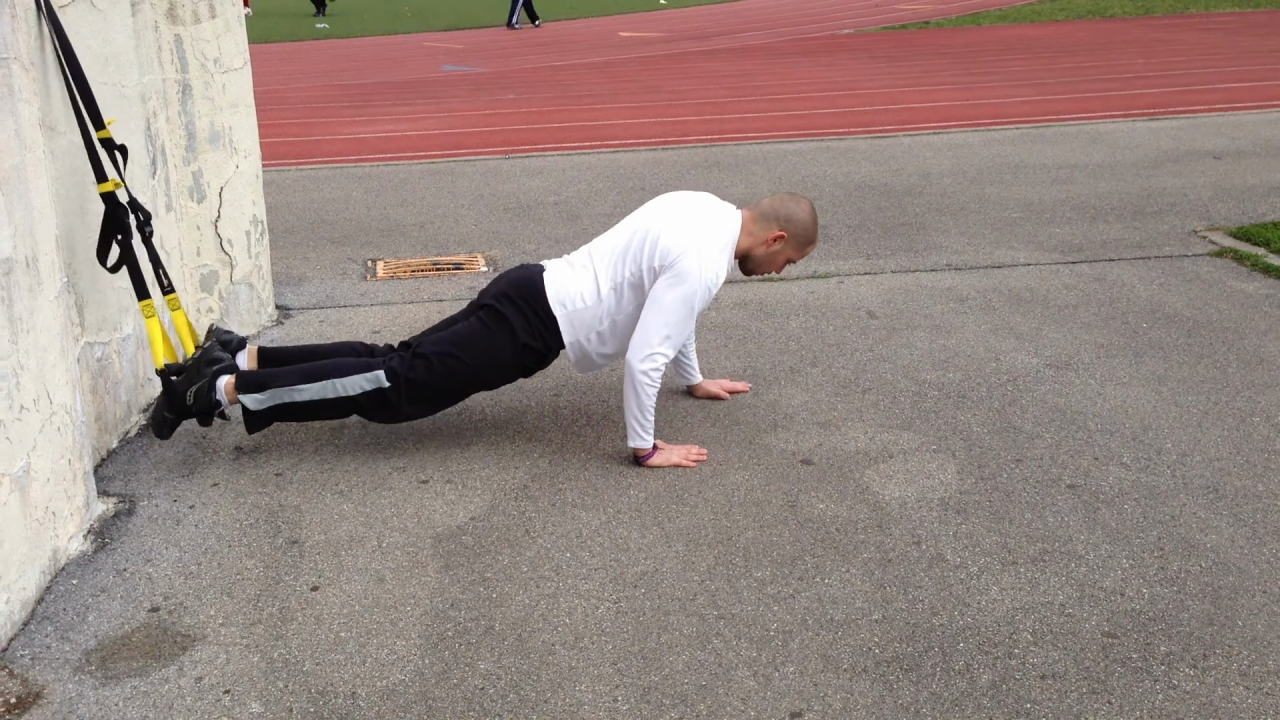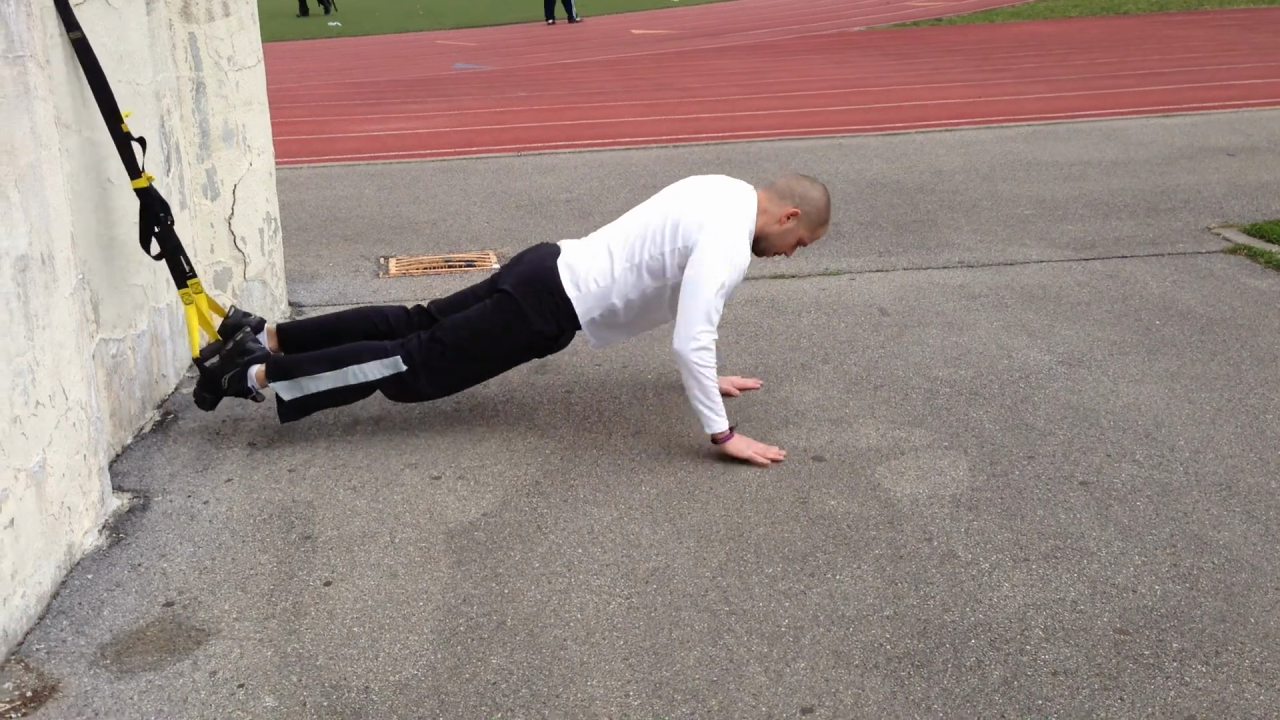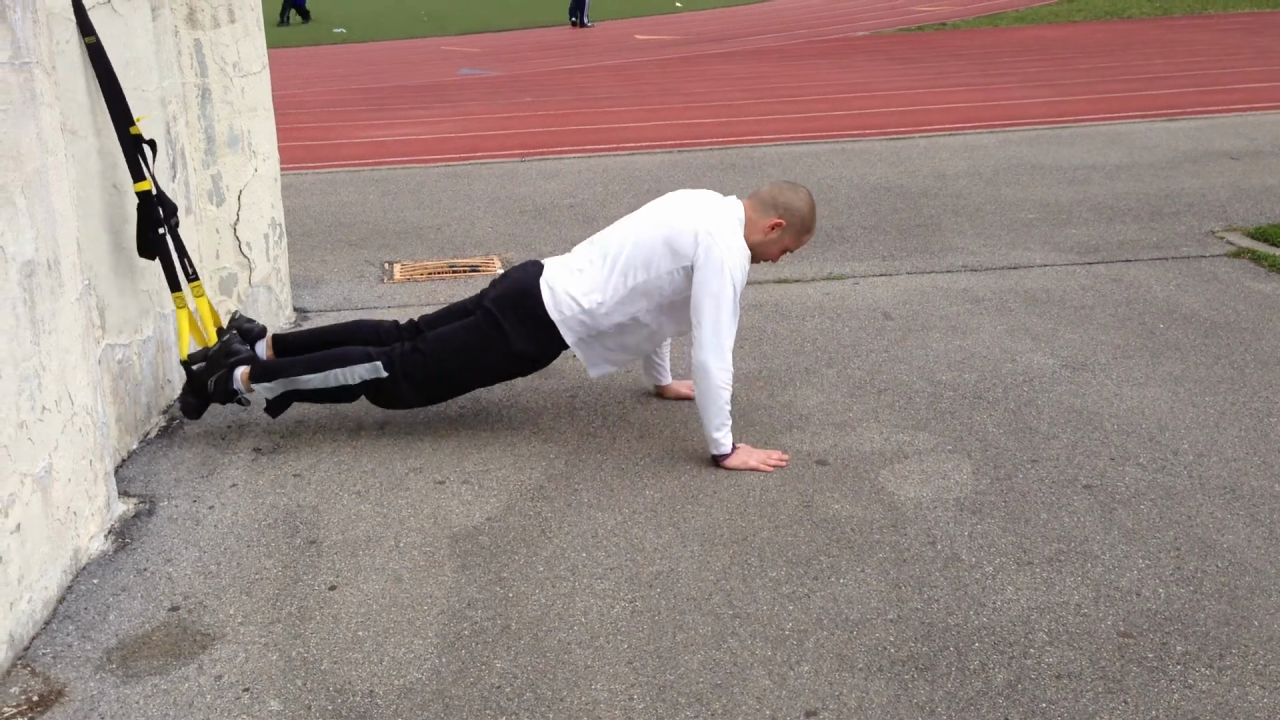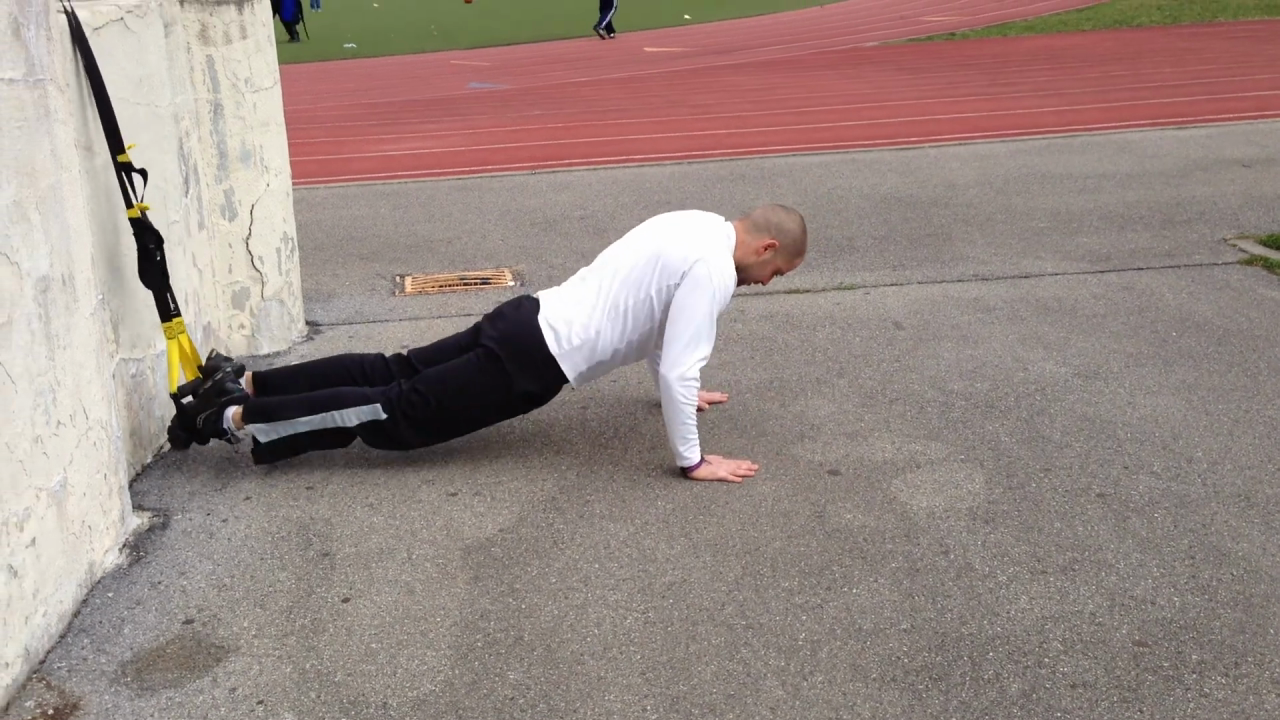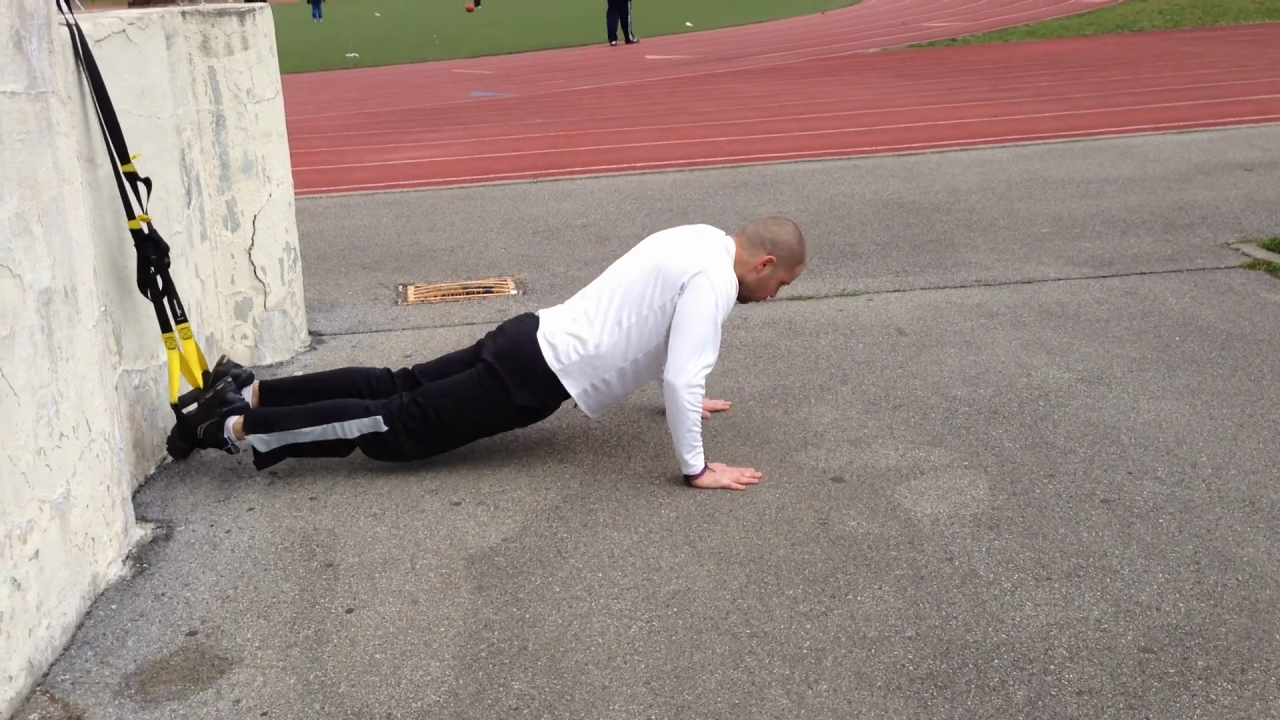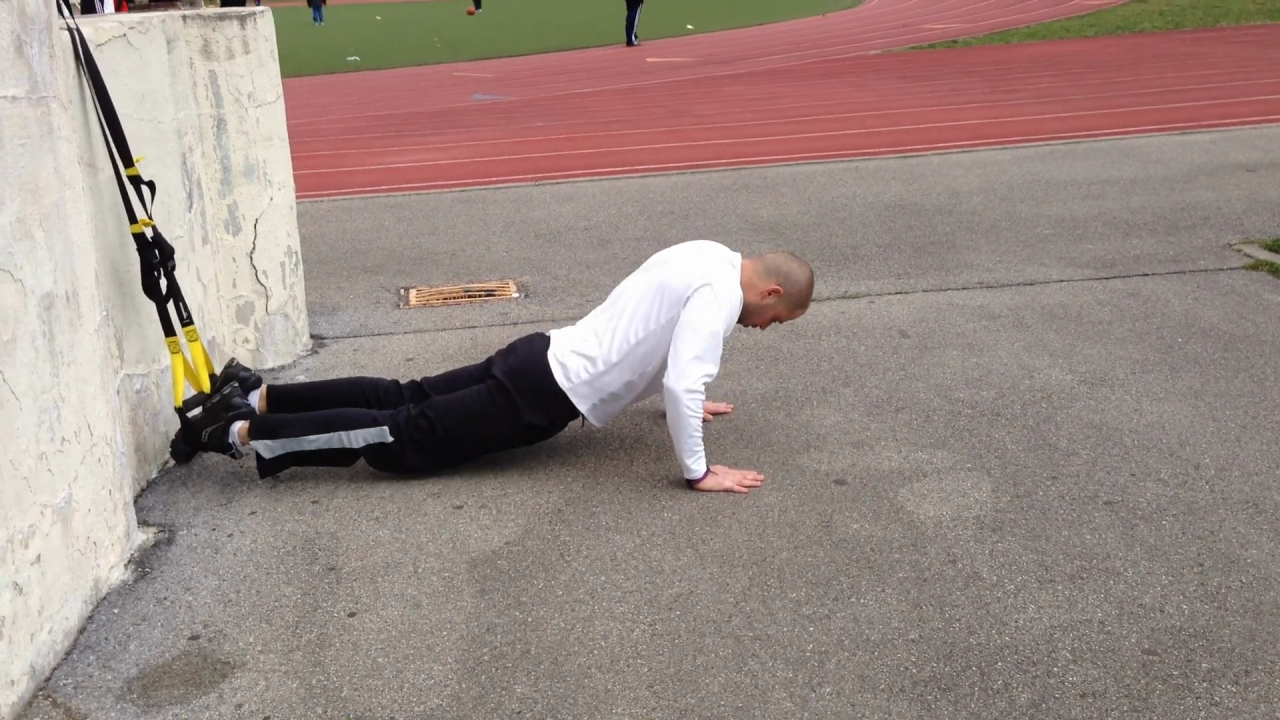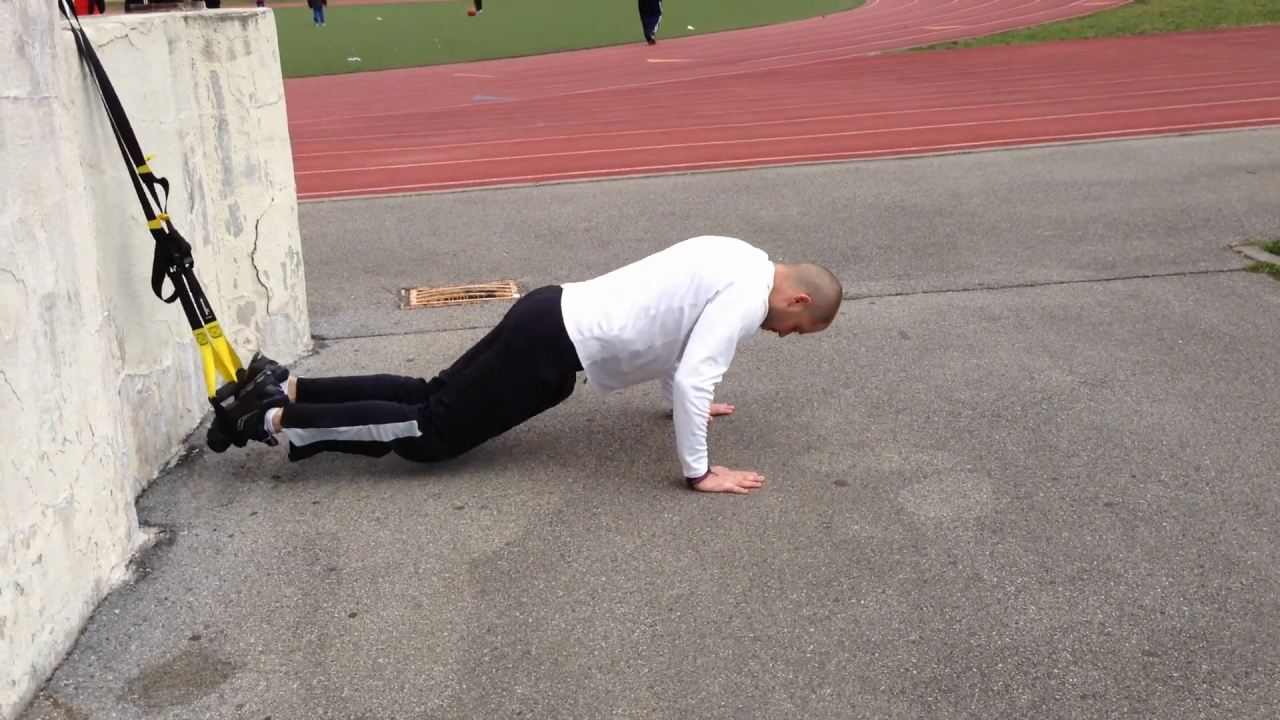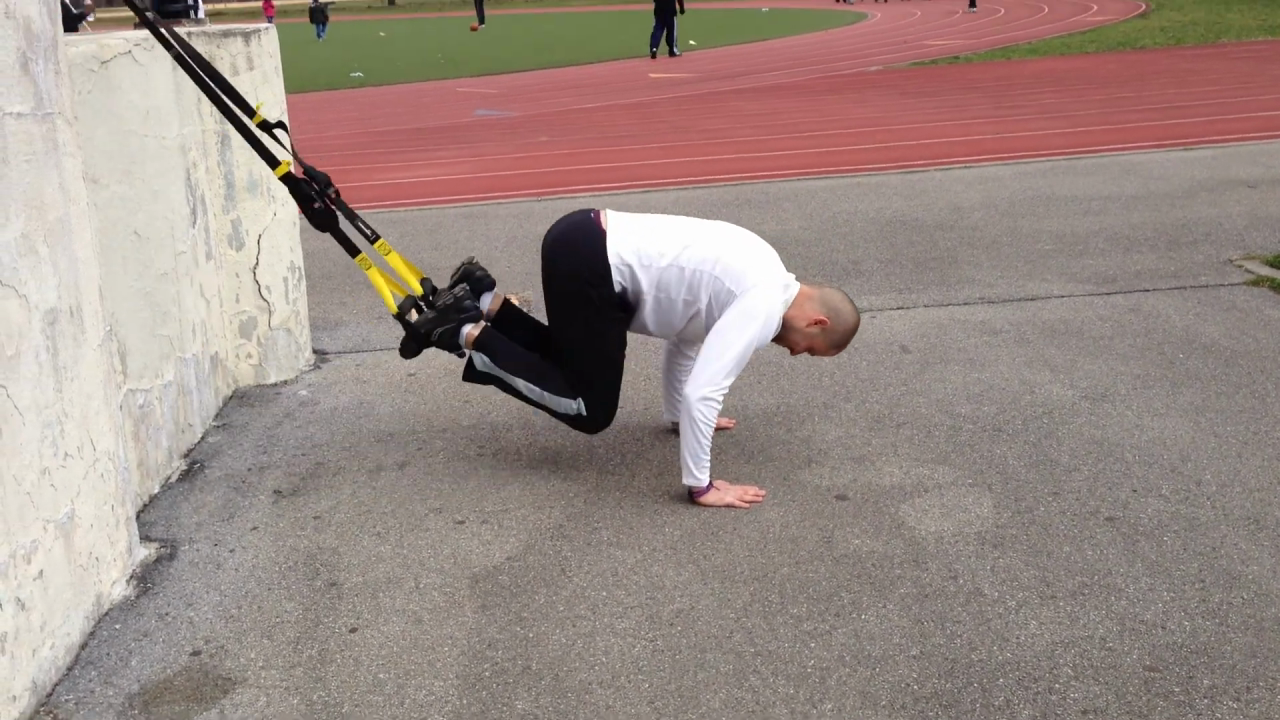
dt=0.5s
person 1, frame 1
left shoulder: (705, 208)
right shoulder: (703, 263)
right elbow: (643, 355)
left wrist: (696, 380)
right wrist: (644, 447)
left hip: (531, 292)
right hip: (534, 323)
left knee: (394, 360)
right knee: (395, 385)
left ankle: (242, 355)
right ankle: (224, 388)
person 1, frame 2
left shoulder: (726, 191)
right shoulder: (730, 246)
left elbow: (690, 307)
right elbow: (689, 341)
left wrist: (711, 377)
right wrist: (721, 432)
left hip: (547, 269)
right hip: (550, 304)
left knee: (415, 328)
right knee: (414, 363)
left ankle: (265, 336)
right ankle: (258, 373)
person 1, frame 3
left shoulder: (705, 207)
right shoulder: (726, 248)
right elbow: (712, 352)
left wrist: (663, 380)
right wrist: (724, 447)
left hip: (536, 289)
right hip: (537, 321)
left knee: (403, 339)
right knee: (400, 374)
left ankle: (259, 345)
right ankle: (245, 378)
person 1, frame 4
left shoulder: (699, 226)
right shoulder: (715, 268)
right elbow: (678, 369)
left wrist: (680, 391)
right wrist: (692, 460)
left hip: (530, 317)
right hip: (536, 359)
left knee: (390, 375)
right knee: (396, 414)
left ankle: (240, 381)
right ankle: (235, 416)
person 1, frame 5
left shoulder: (702, 241)
right shoulder: (715, 280)
right elbow: (683, 377)
left wrist: (683, 398)
right wrist: (697, 468)
left hip: (533, 342)
right hip: (538, 376)
left knee: (394, 389)
right knee: (397, 428)
left ankle: (247, 390)
right ankle: (238, 426)
person 1, frame 6
left shoulder: (709, 257)
right shoulder: (721, 293)
right elbow: (681, 383)
left wrist: (687, 401)
right wrist: (698, 471)
left hip: (542, 358)
right hip: (546, 397)
left knee: (404, 402)
right knee: (404, 438)
left ankle: (255, 394)
right ankle: (242, 430)
person 1, frame 7
left shoulder: (736, 259)
right shoulder: (750, 295)
right elbow: (690, 379)
left wrist: (686, 404)
right wrist: (700, 472)
left hip: (550, 313)
right hip: (554, 344)
left knee: (434, 397)
right knee: (435, 428)
left ankle: (287, 387)
right ankle: (277, 418)
person 1, frame 8
left shoulder: (760, 277)
right shoulder: (767, 306)
left elbow: (686, 331)
right elbow: (701, 390)
left wrist: (678, 416)
right wrist: (700, 486)
left hip: (585, 237)
right hip: (588, 259)
left knee: (579, 373)
right knee: (590, 411)
left ankle: (485, 306)
right ankle: (471, 336)
